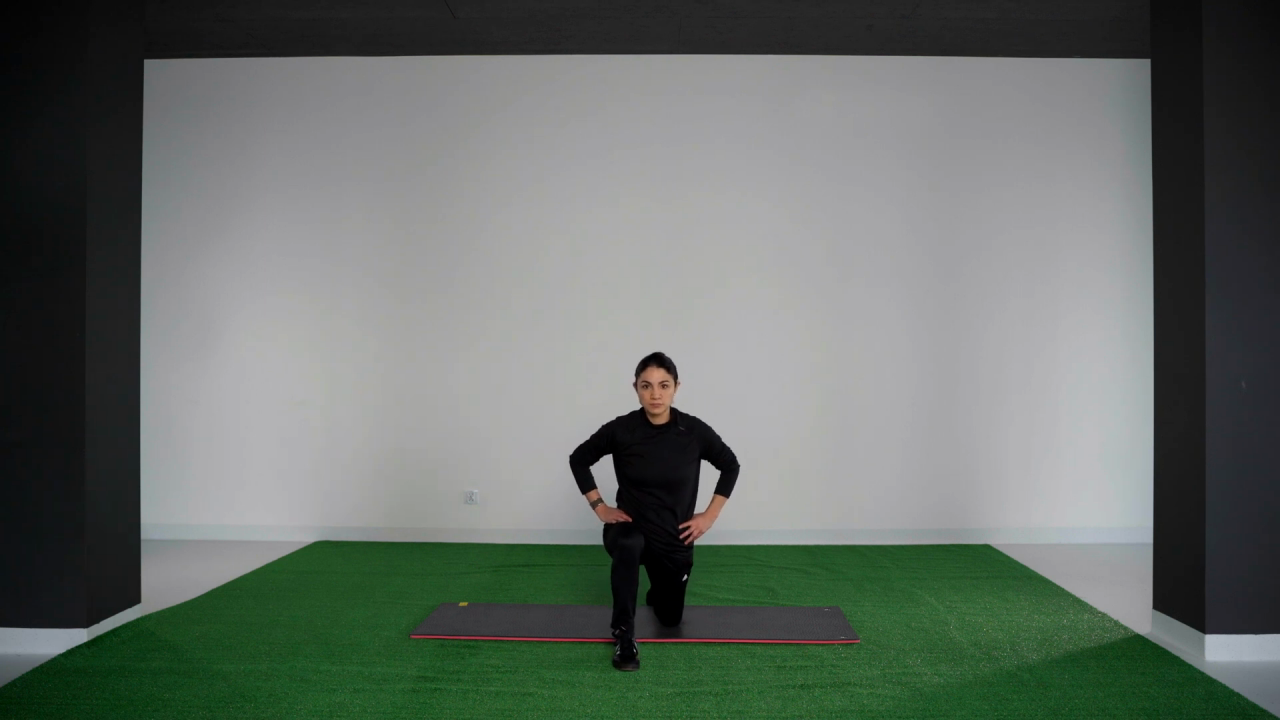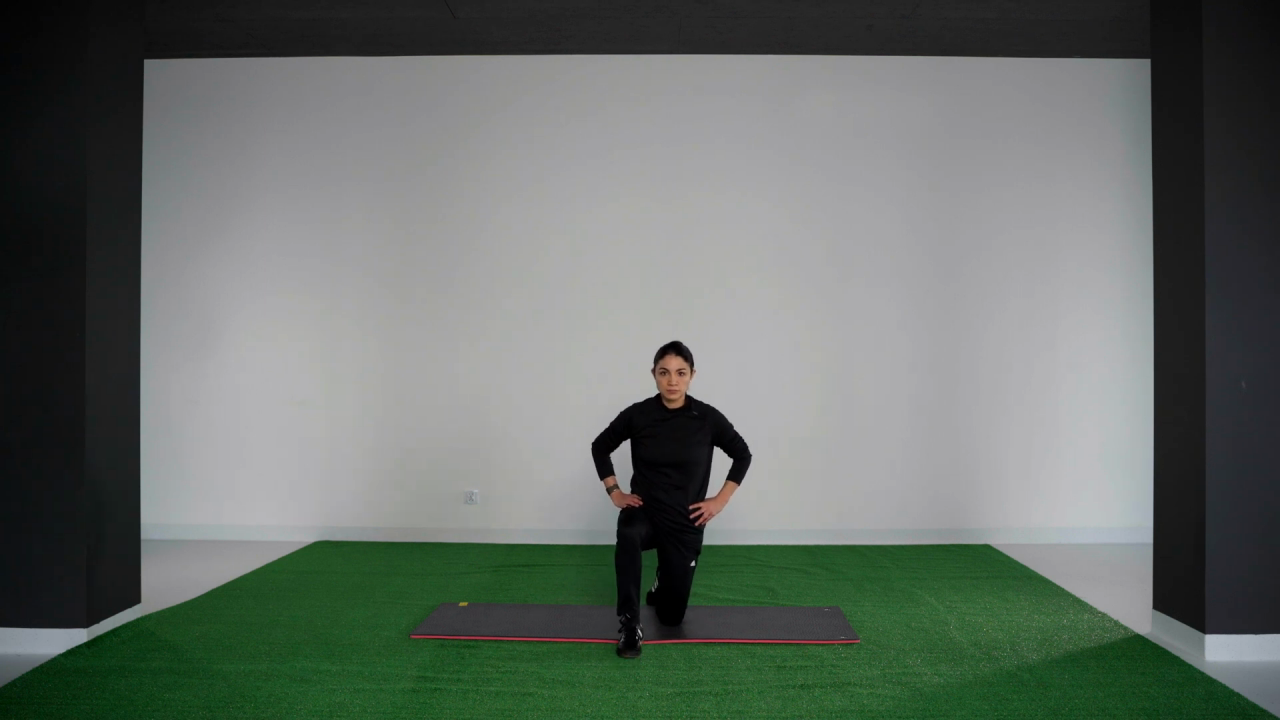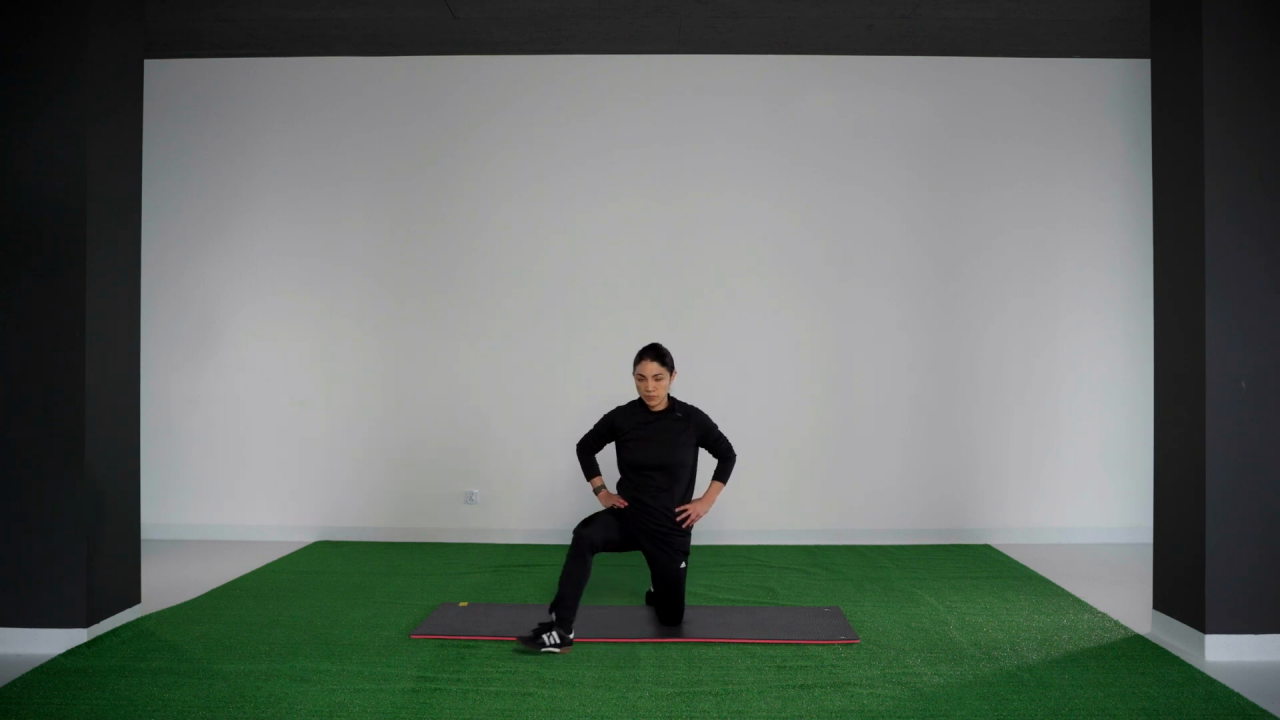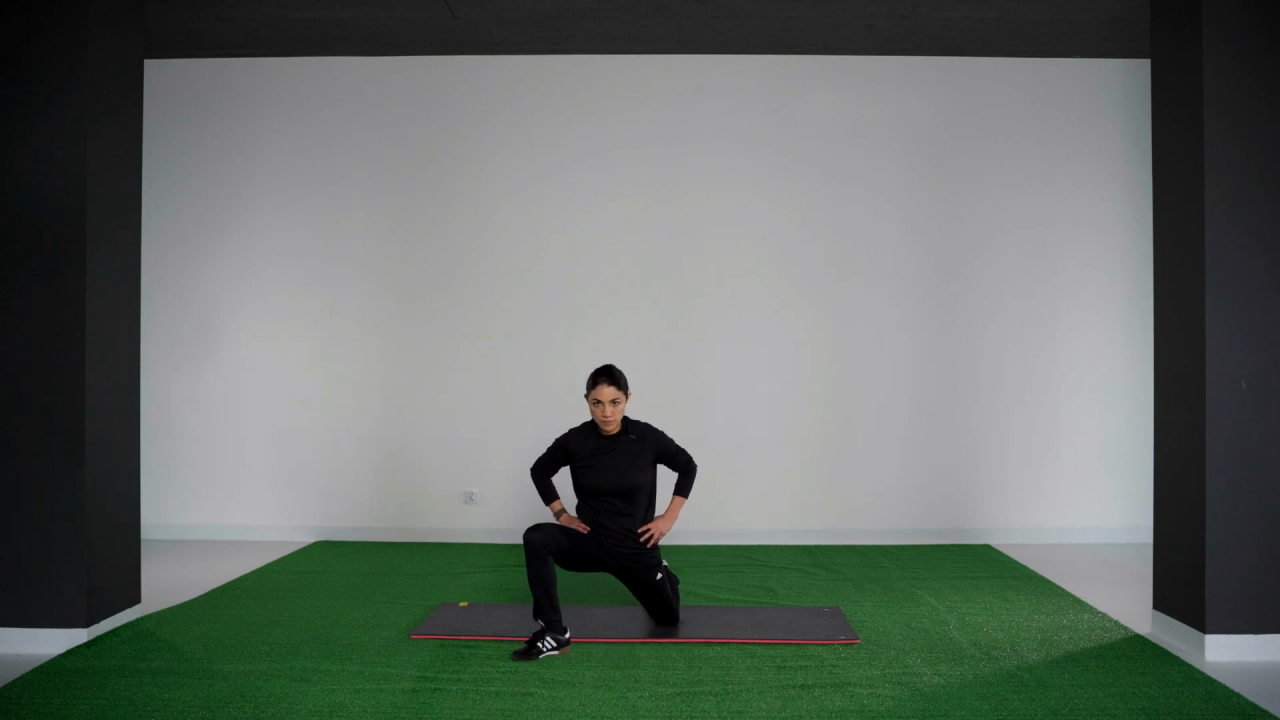
dt=0.7s
person 1, frame 1
left shoulder: (694, 431)
right shoulder: (620, 429)
left elbow: (730, 466)
right elbow: (579, 459)
left wrist: (710, 515)
right wrist: (599, 507)
left hip: (675, 536)
right hip: (629, 527)
left knee: (670, 618)
right knee: (628, 546)
left ankle: (658, 590)
right ankle: (624, 635)
person 1, frame 2
left shoulder: (707, 417)
right shoulder: (637, 414)
left elbow: (742, 454)
right elbow: (600, 447)
left wrist: (721, 499)
right wrist: (614, 492)
left hip: (685, 522)
right hip: (644, 512)
left knee: (671, 616)
right knee: (628, 534)
left ankle: (662, 583)
right ankle: (630, 624)
person 1, frame 3
left shoulder: (692, 419)
right shoulder: (621, 417)
left elbow: (727, 455)
right elbow: (585, 447)
left wrist: (707, 501)
right wrist: (601, 492)
left hip: (671, 526)
right hip: (628, 517)
left knee: (671, 617)
right knee: (586, 535)
left ankle: (662, 585)
right ankle: (560, 630)
person 1, frame 4
left shoulder: (647, 437)
right shoulder: (574, 441)
left elbow: (687, 467)
right elbow: (539, 471)
left wrist: (669, 518)
right wrist: (561, 515)
left hip: (635, 545)
right hip: (590, 540)
left knee: (669, 619)
right knee: (536, 537)
left ankle: (662, 576)
right ankle: (554, 633)
